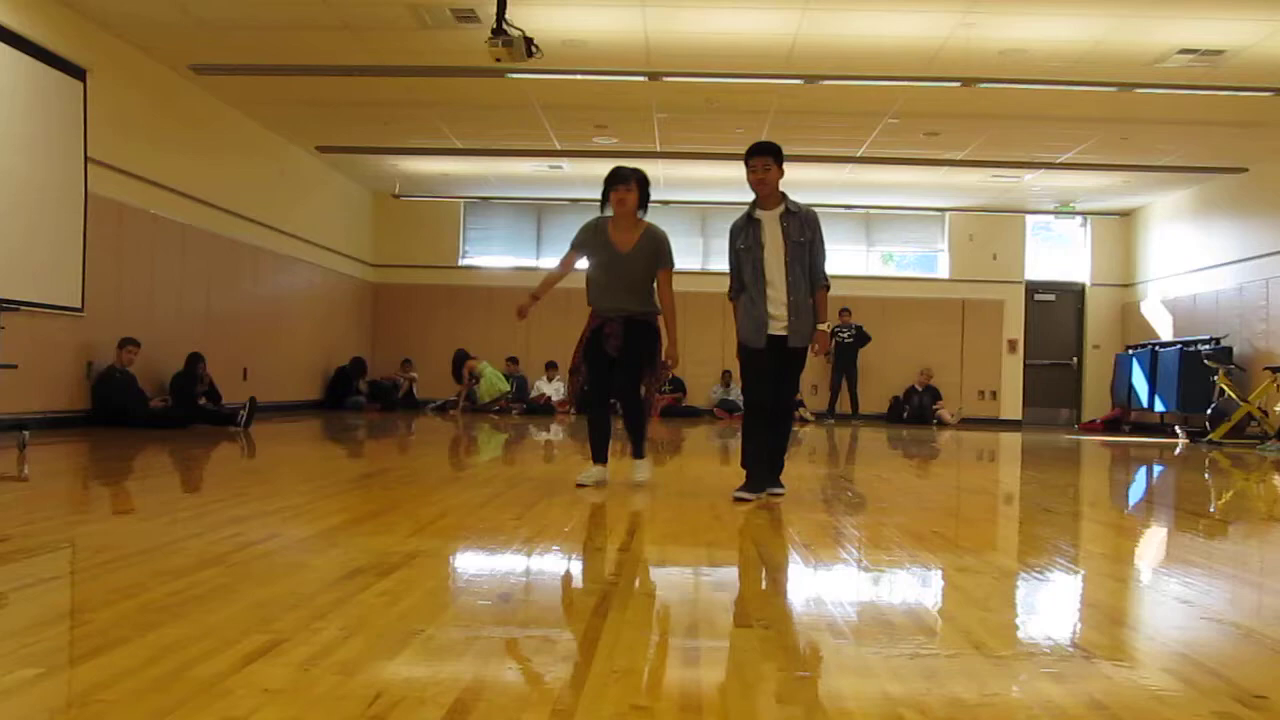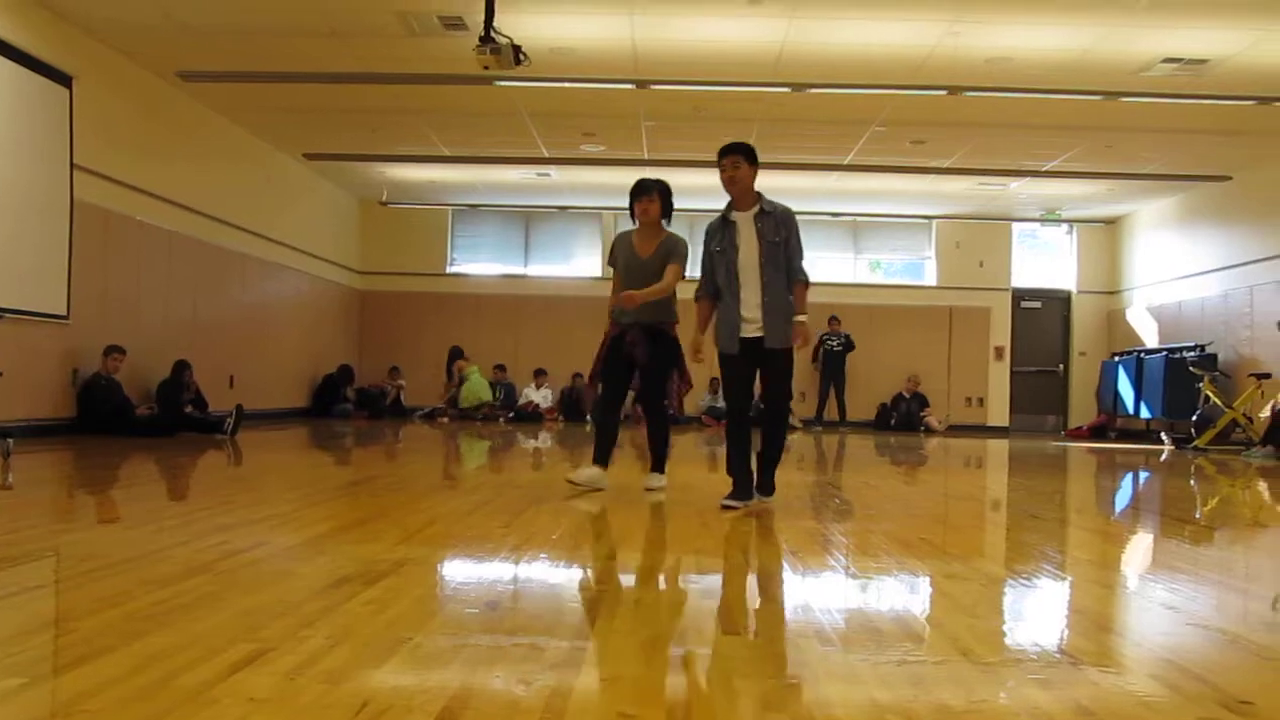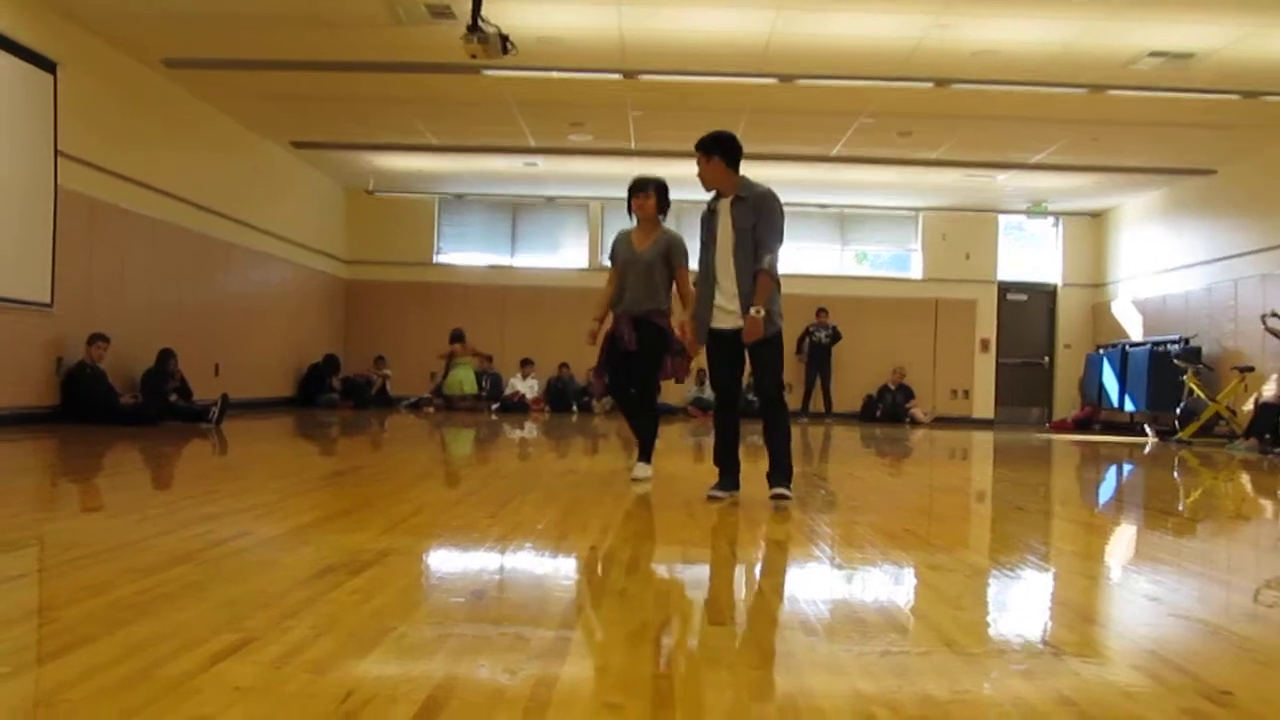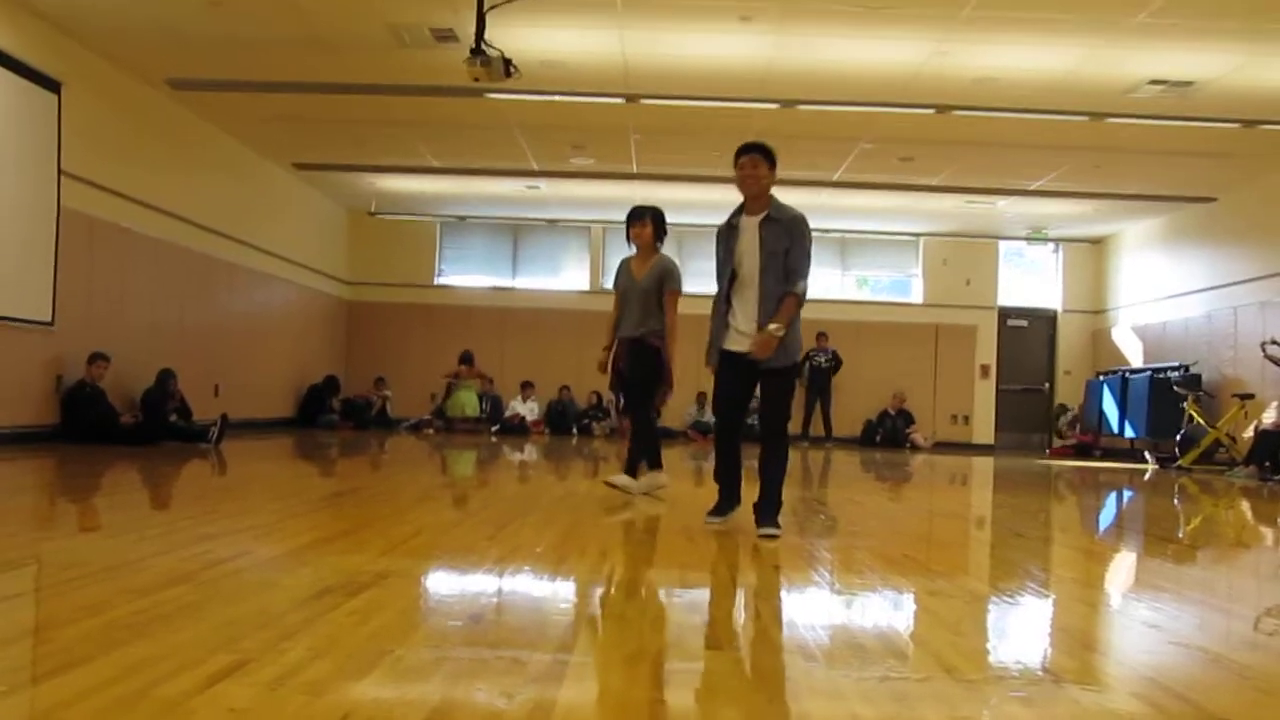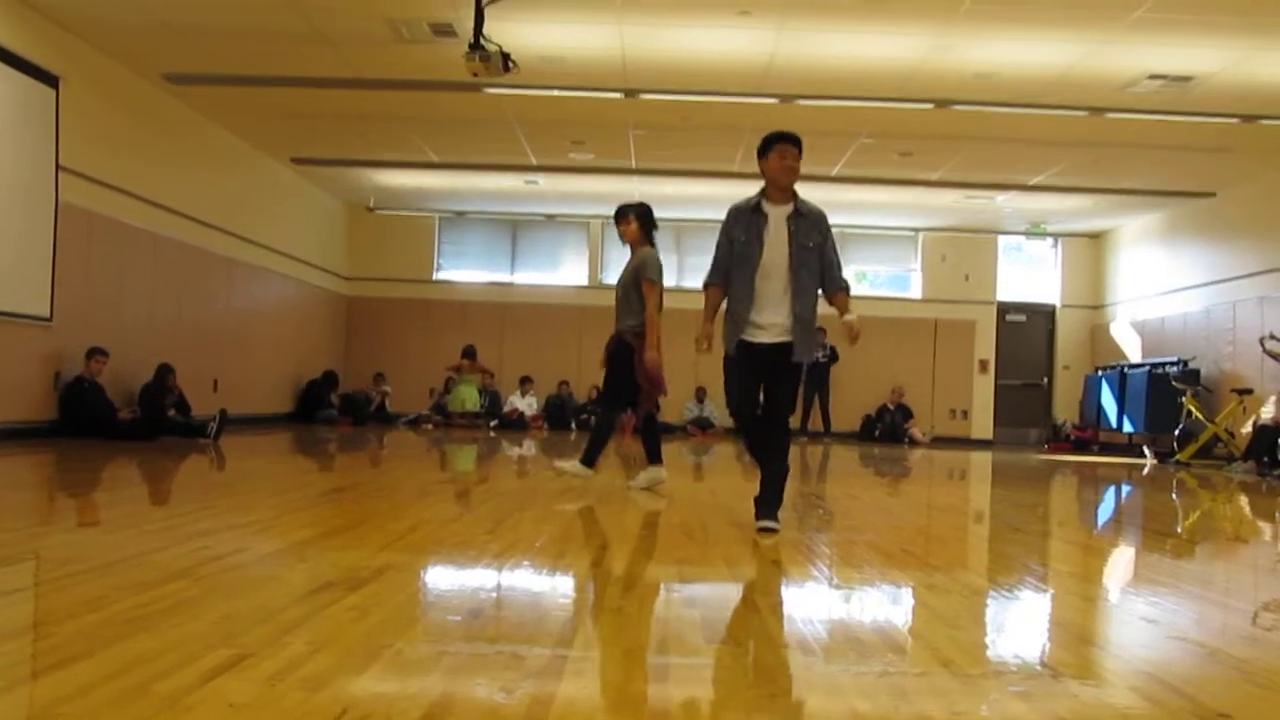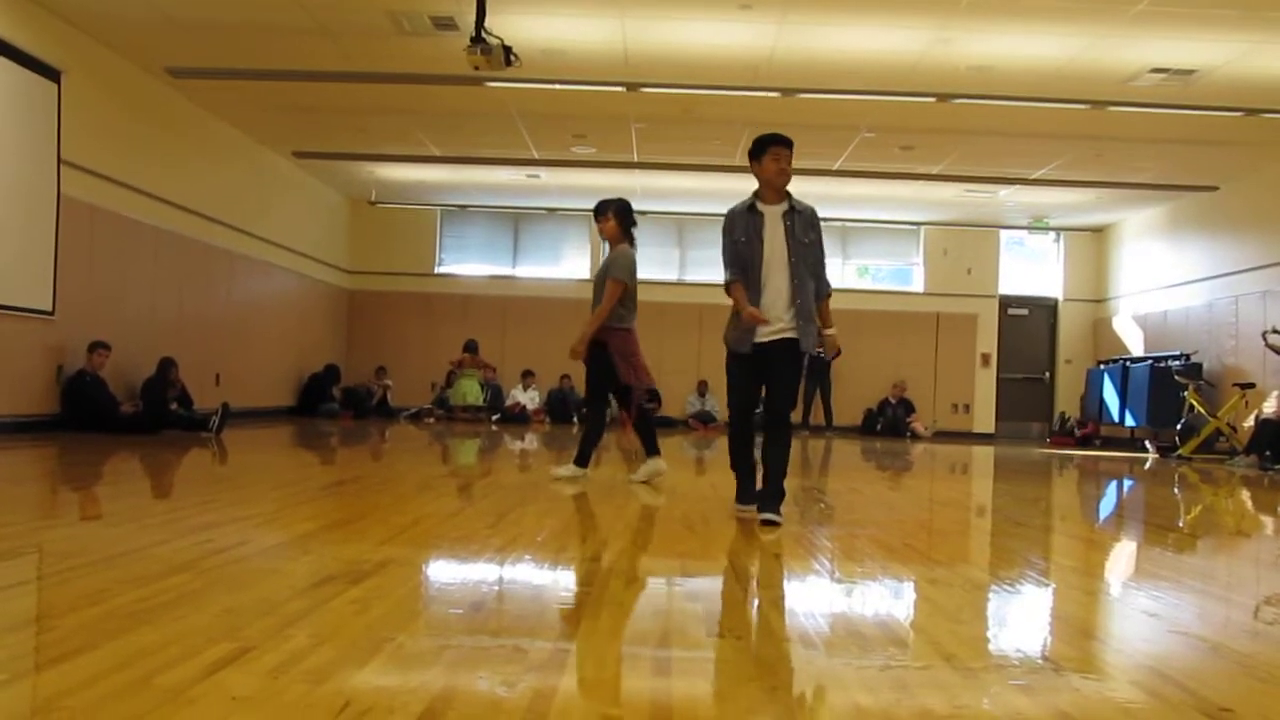
dt=0.4s
person 1, frame 1
left shoulder: (805, 219)
right shoulder: (740, 228)
left elbow: (818, 277)
right elbow: (736, 286)
left wrist: (822, 325)
right wrist: (738, 330)
left hip: (794, 330)
right hip: (755, 331)
left knee: (784, 404)
right knee: (756, 403)
left ankle: (773, 473)
right ankle: (754, 477)
person 1, frame 2
left shoulder: (781, 217)
right shoulder: (716, 229)
left elbow: (796, 272)
right elbow: (708, 286)
left wrist: (801, 316)
right wrist: (700, 331)
left hip: (776, 331)
right hip: (734, 334)
left knee: (777, 407)
right knee: (737, 410)
left ankle: (765, 475)
right ankle: (742, 485)
person 1, frame 3
left shoulder: (763, 200)
right shoulder: (710, 213)
left elbow: (767, 260)
left wrist: (757, 311)
right wrist: (694, 320)
left hip: (760, 321)
right hip: (719, 324)
left knee: (770, 395)
right knee: (725, 400)
left ankle: (780, 477)
right ankle: (727, 476)
person 1, frame 4
left shoulder: (793, 223)
right shoulder: (727, 230)
left elbow: (797, 285)
left wrist: (775, 329)
right wrist: (713, 344)
left hip: (777, 346)
right hip: (733, 345)
left knee: (774, 428)
right knee: (726, 420)
left ankle: (768, 512)
right ankle: (727, 494)
person 1, frame 5
left shoulder: (814, 219)
right shoulder: (740, 215)
left elbow: (830, 275)
right elbow: (719, 273)
left wrist: (846, 315)
right wrist: (707, 319)
left hip: (788, 339)
right hip: (743, 336)
left knee: (777, 421)
right knee: (741, 411)
left ankle: (768, 505)
right ankle: (773, 469)
person 1, frame 6
left shoulder: (806, 217)
right shoulder: (737, 218)
left elbow: (819, 278)
right elbow: (734, 272)
left wrist: (828, 327)
right wrist: (745, 307)
left hip: (790, 335)
right hip: (747, 334)
left knee: (779, 417)
right knee: (740, 414)
left ankle: (771, 499)
right ankle: (746, 487)
person 2, frame 1
left shoulder: (656, 238)
right shoulder: (594, 230)
left elbow: (666, 293)
right elbow: (563, 267)
left wrist: (672, 342)
right wrist: (534, 297)
left hip: (640, 326)
right hip: (602, 324)
left knee: (627, 392)
right knee: (596, 394)
left ankle: (639, 458)
right ankle: (599, 465)
person 2, frame 2
left shoulder: (675, 245)
right shoulder: (621, 242)
left elbow: (668, 285)
left wrist: (639, 296)
right wrist: (612, 324)
left hip: (658, 333)
right hip: (622, 331)
left knee: (653, 404)
right knee: (609, 399)
left ankle: (657, 470)
right ankle: (598, 468)
person 2, frame 3
left shoulder: (670, 241)
right shoulder: (621, 240)
left elbow: (683, 288)
right elbow: (611, 283)
left wrist: (689, 324)
right wrist: (598, 318)
left hip: (652, 324)
right hip: (622, 324)
left knee: (645, 391)
right knee: (617, 388)
left ankle: (645, 460)
right ankle: (644, 441)
person 2, frame 4
left shoulder: (666, 266)
right shoulder: (625, 265)
left elbow: (670, 314)
right elbow: (617, 311)
left wrist: (668, 354)
right wrist: (607, 347)
left hip: (650, 345)
right hip: (627, 345)
left knee: (639, 409)
right knee: (639, 410)
left ankle: (630, 474)
right ankle: (655, 471)
person 2, frame 5
left shoulder: (648, 257)
right shoulder: (634, 259)
left elbow: (652, 305)
left wrist: (651, 347)
right wrist: (613, 344)
left hip: (635, 342)
right hip: (627, 341)
left knee: (610, 403)
right knee: (641, 406)
left ankle: (586, 463)
right ankle: (655, 466)
person 2, frame 6
left shoulder: (621, 255)
right shoulder: (615, 255)
left elbow: (608, 303)
left wrist: (582, 338)
right wrist: (586, 339)
left hip: (611, 338)
right hip: (609, 338)
left knee: (596, 403)
right knee: (632, 402)
left ankle: (581, 464)
right ankle: (653, 458)
